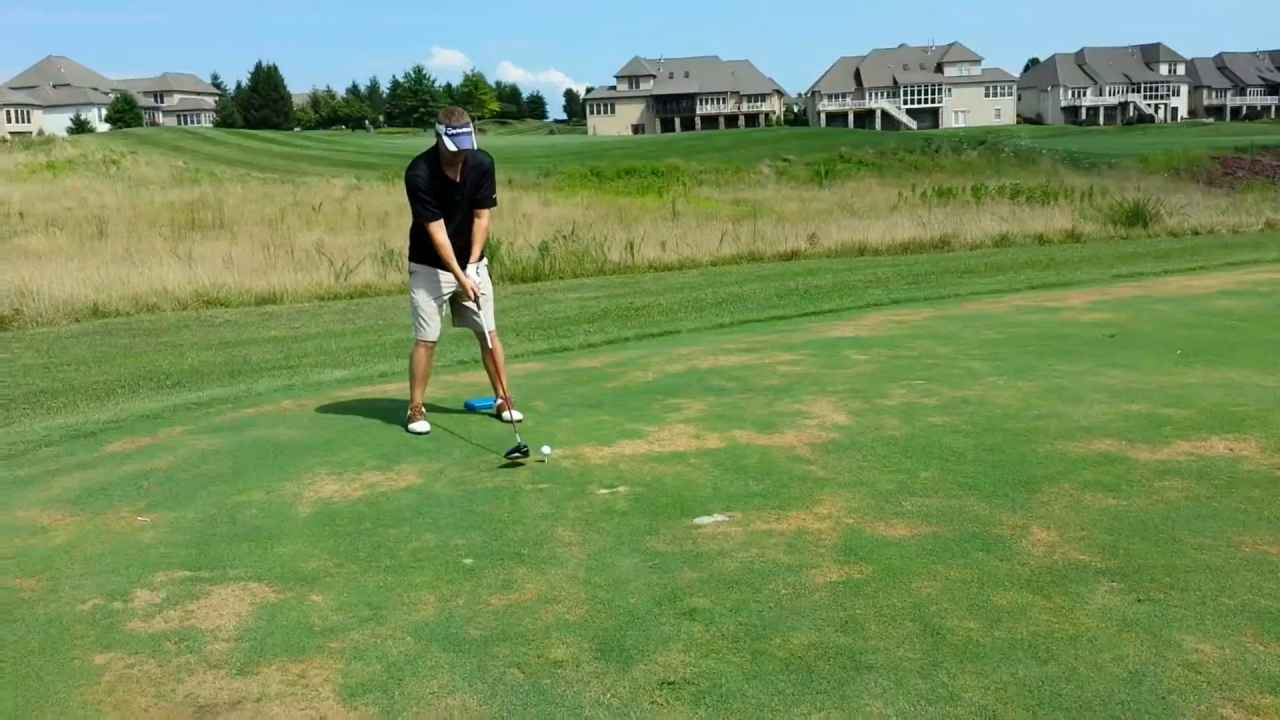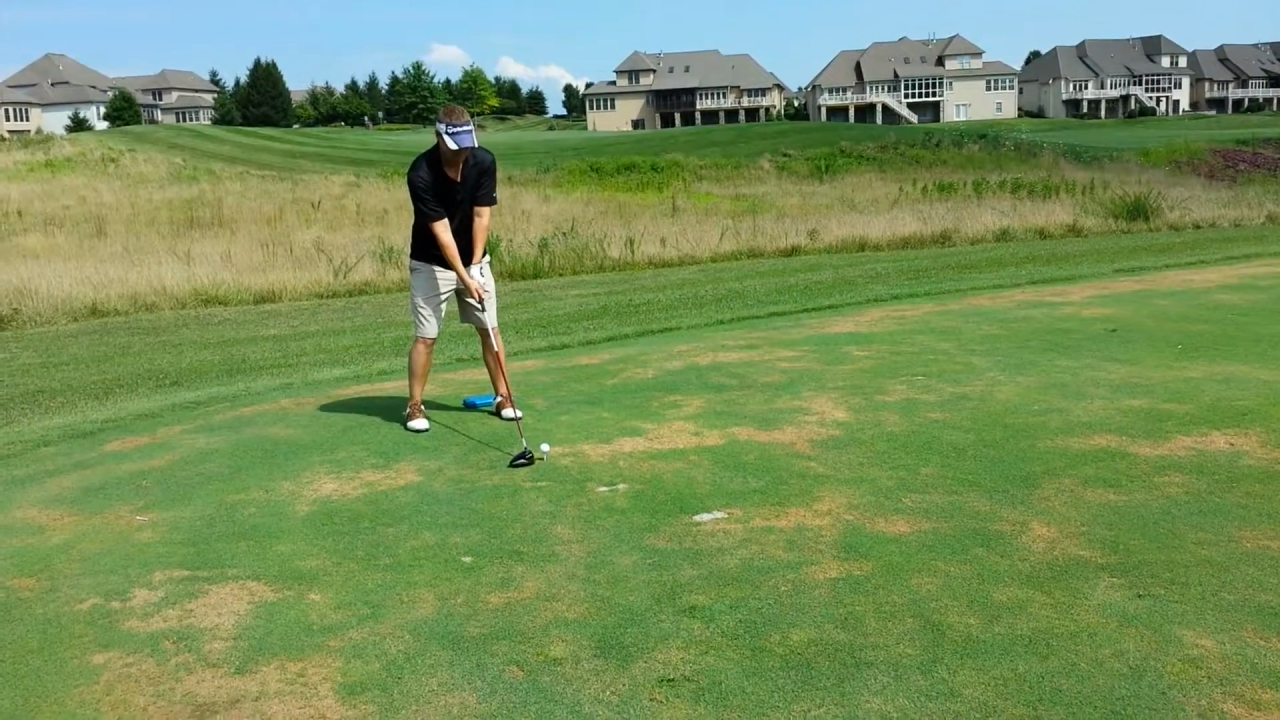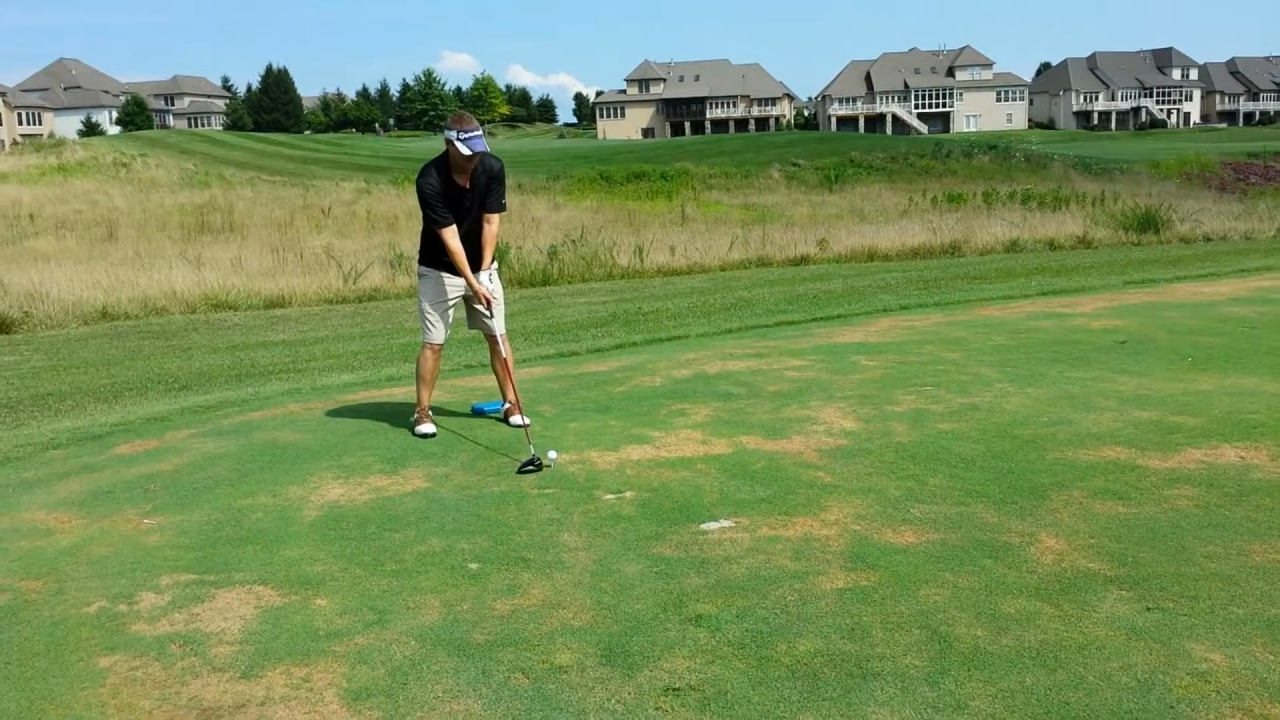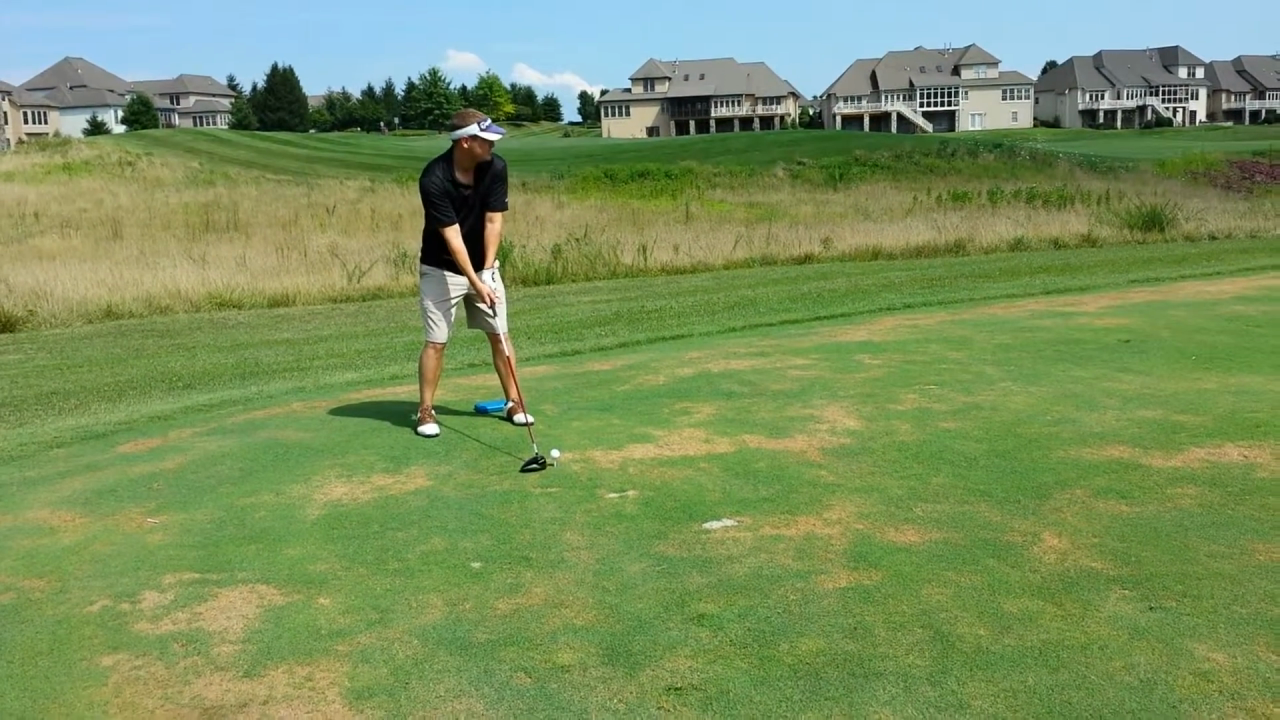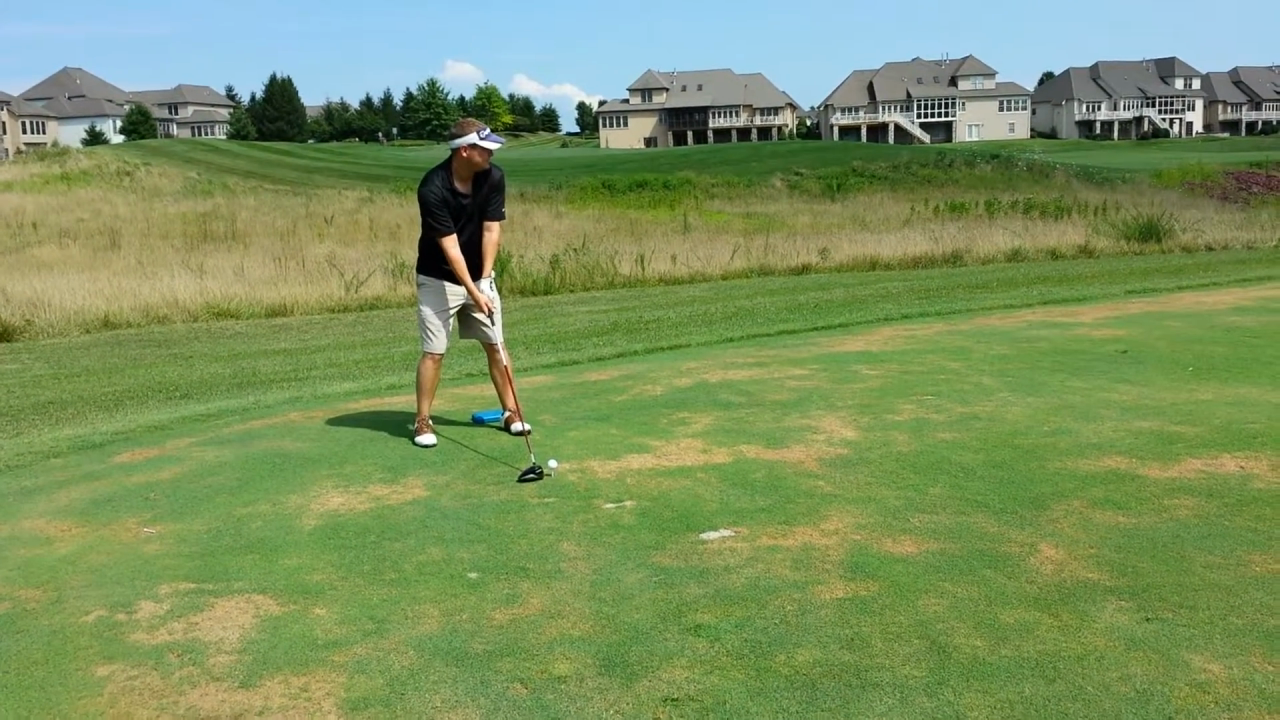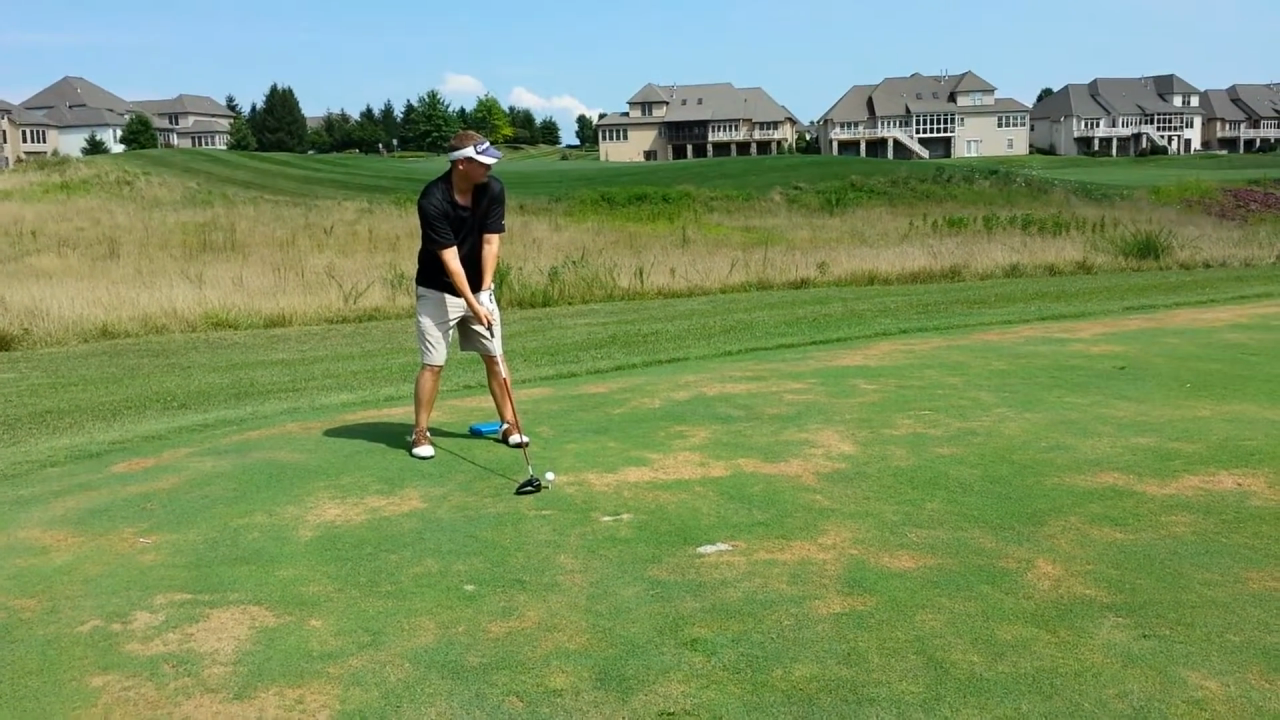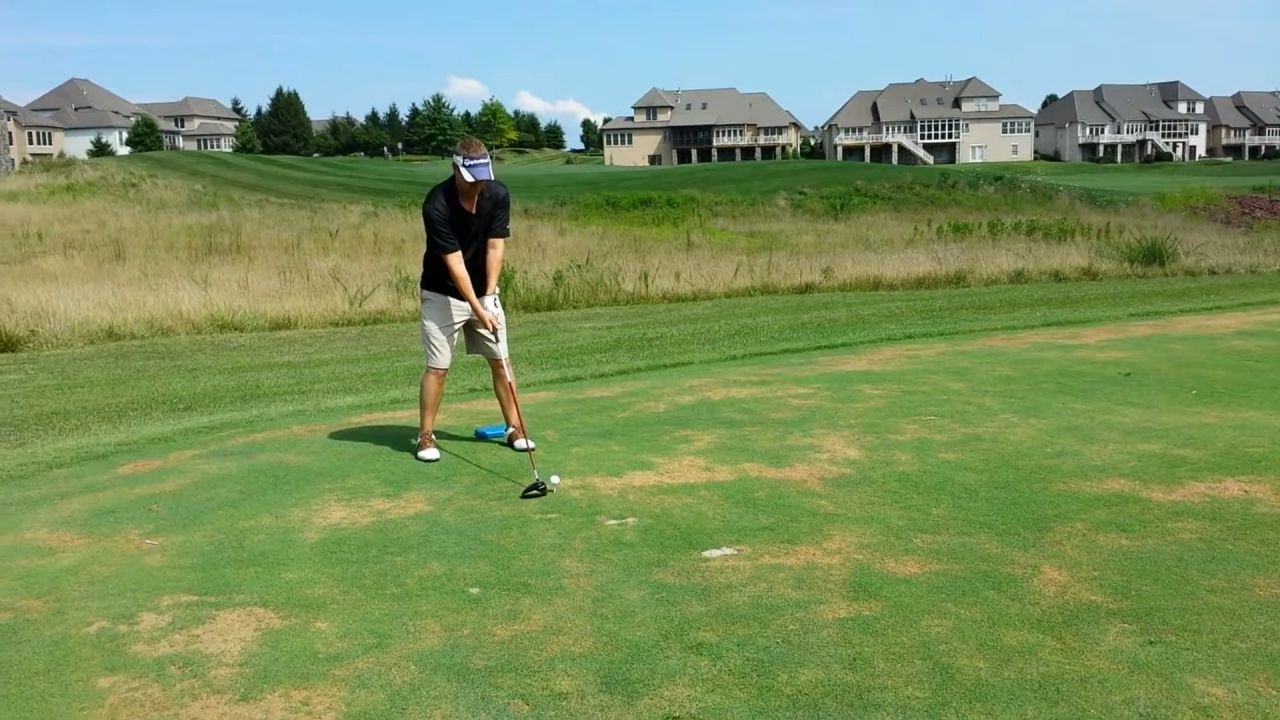
dt=0.5s
person 1, frame 1
left shoulder: (482, 163)
right shoulder: (419, 173)
left elbow: (481, 217)
right elbow: (436, 231)
left wrist: (473, 266)
right wrist: (459, 276)
left hip: (472, 262)
right hip: (429, 266)
left knee: (488, 332)
right knee: (426, 339)
left ankle: (502, 399)
right ankle: (416, 408)
person 1, frame 2
left shoulder: (484, 161)
right shoulder: (421, 173)
left elbow: (481, 216)
right elbow: (441, 230)
left wrist: (476, 265)
right wrist: (463, 277)
left hip: (474, 260)
right hip: (431, 263)
left knee: (489, 329)
right knee: (426, 336)
left ankle: (503, 397)
right ankle: (414, 405)
person 1, frame 3
left shoulder: (493, 168)
right shoulder: (430, 180)
left elbow: (491, 222)
right elbow: (450, 236)
left wrist: (485, 271)
right wrist: (472, 283)
left hip: (482, 267)
right hip: (439, 269)
left knee: (498, 335)
right knee: (433, 341)
left ankle: (510, 403)
right ankle: (422, 411)
person 1, frame 4
left shoulder: (496, 167)
right shoulder: (434, 178)
left elbow: (493, 221)
right elbow: (452, 236)
left wrist: (487, 270)
right wrist: (474, 282)
left hip: (483, 266)
right hip: (441, 268)
left knee: (499, 334)
right knee: (436, 340)
left ankle: (513, 402)
right ankle: (425, 410)
person 1, frame 5
left shoulder: (493, 177)
right shoulder: (432, 188)
left elbow: (491, 229)
right elbow: (450, 246)
left wrist: (485, 279)
right wrist: (472, 291)
left hip: (479, 276)
right hip: (438, 278)
left knee: (495, 344)
right knee: (434, 351)
left ankle: (510, 412)
right ankle: (423, 420)
person 1, frame 6
left shoulder: (494, 189)
right shoulder: (432, 200)
left elbow: (491, 243)
right elbow: (450, 259)
left wrist: (485, 291)
right wrist: (471, 304)
left hip: (479, 288)
right hip: (438, 291)
left knee: (494, 356)
right knee: (433, 363)
left ankle: (508, 425)
right ankle: (420, 432)
person 1, frame 7
left shoulder: (498, 195)
right shoulder: (436, 205)
left elbow: (495, 247)
right elbow: (455, 263)
left wrist: (490, 295)
right wrist: (477, 308)
left hip: (484, 292)
right hip: (442, 294)
left knee: (500, 359)
right knee: (438, 366)
left ankle: (513, 428)
right ankle: (426, 435)
